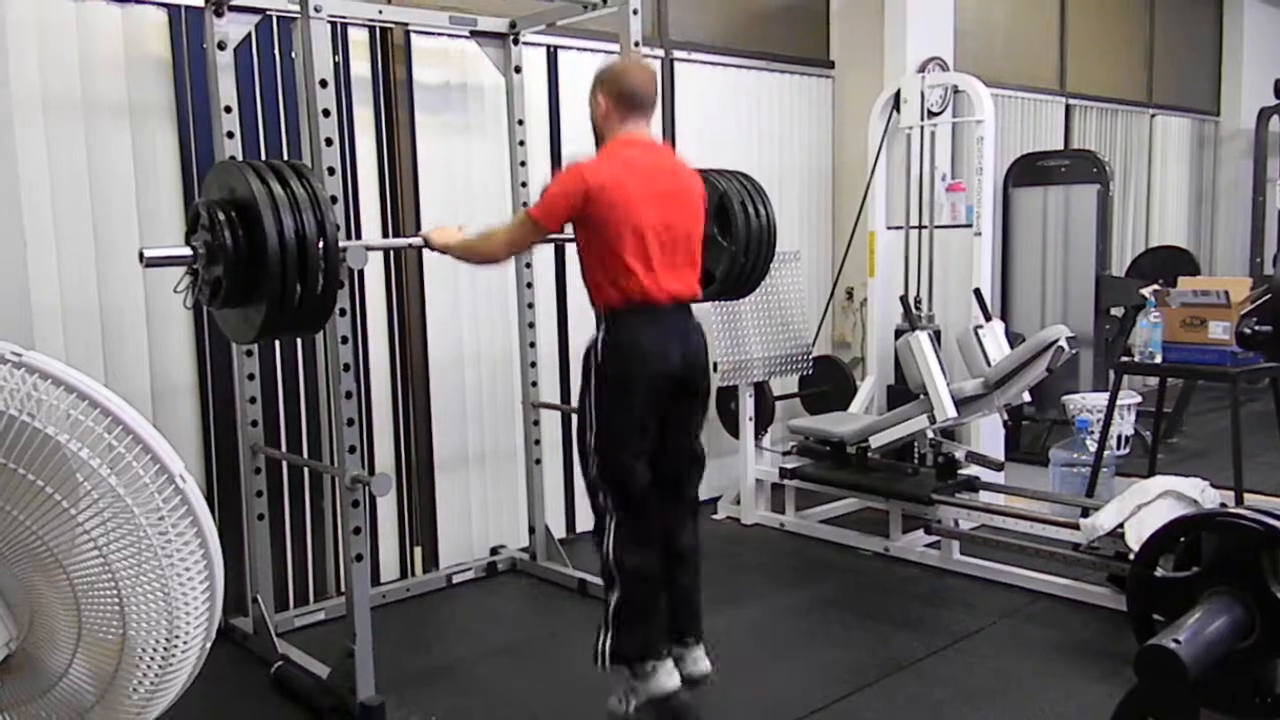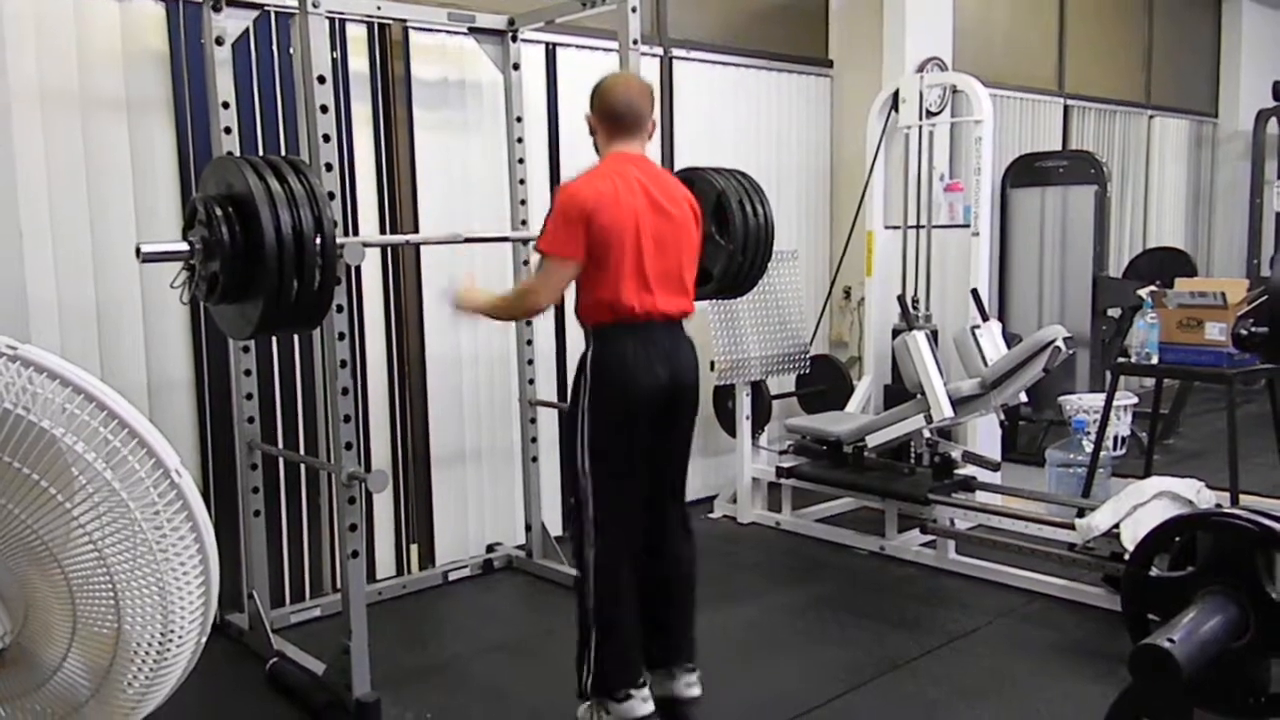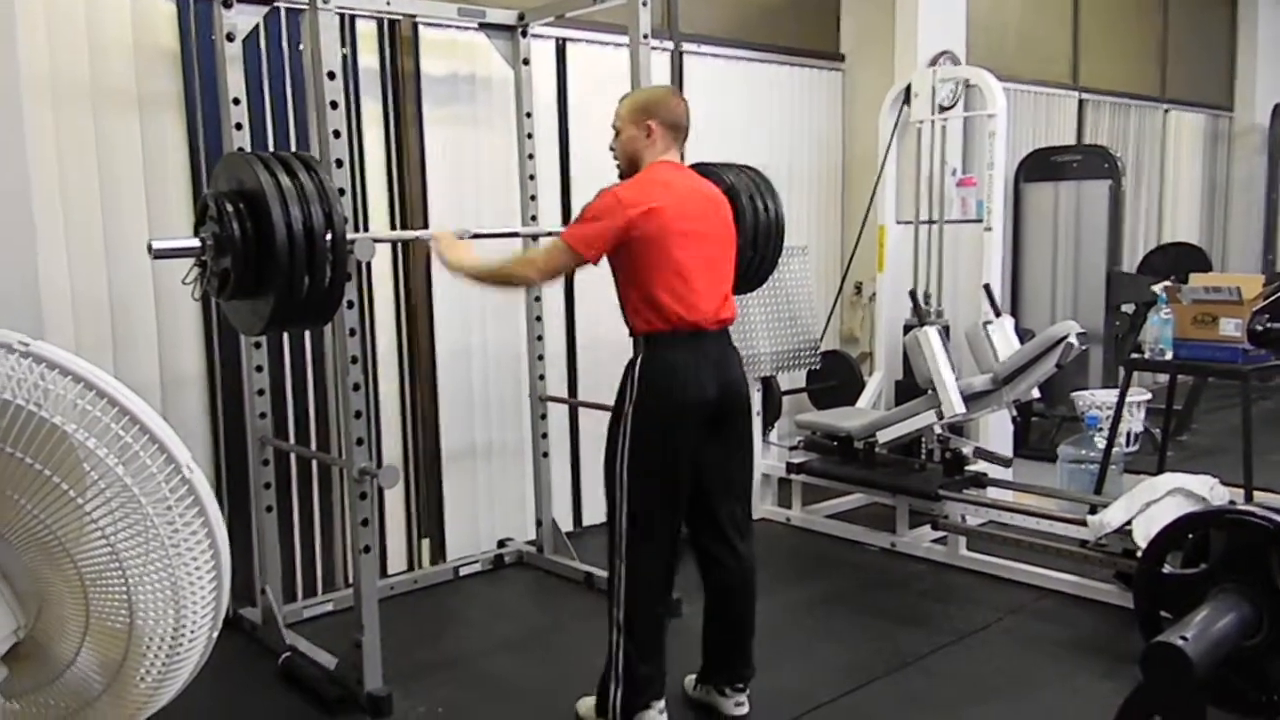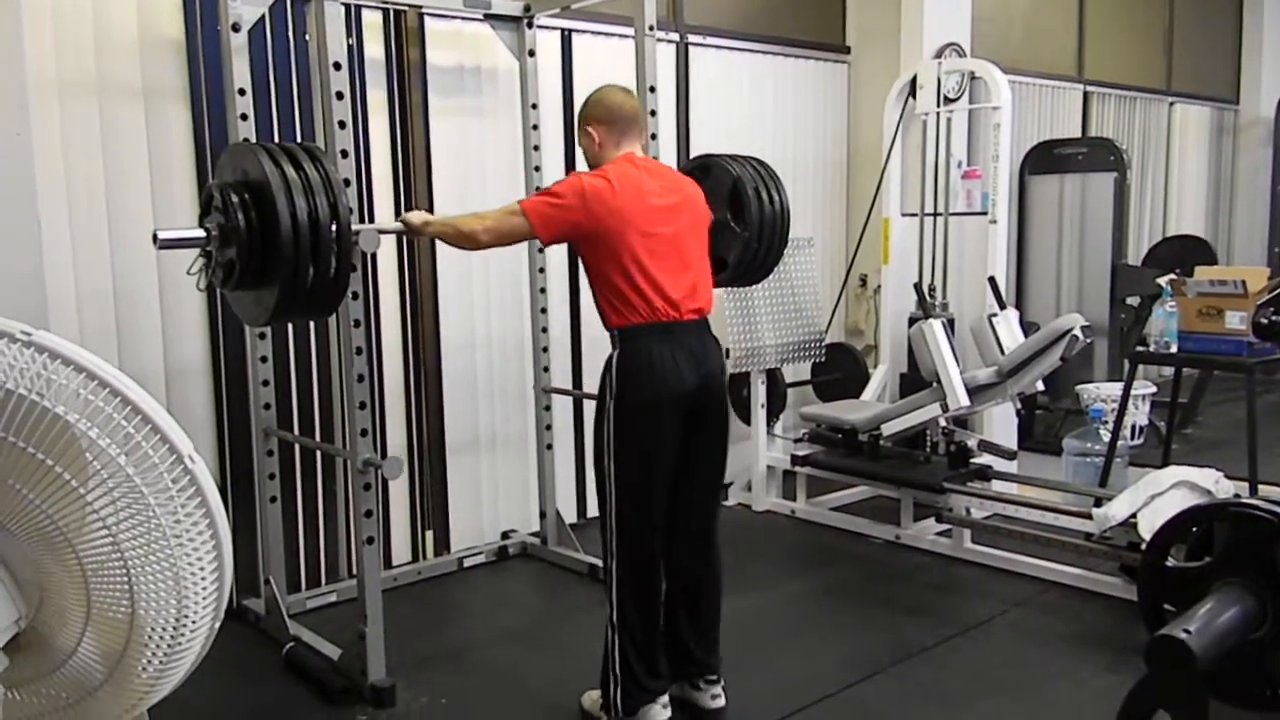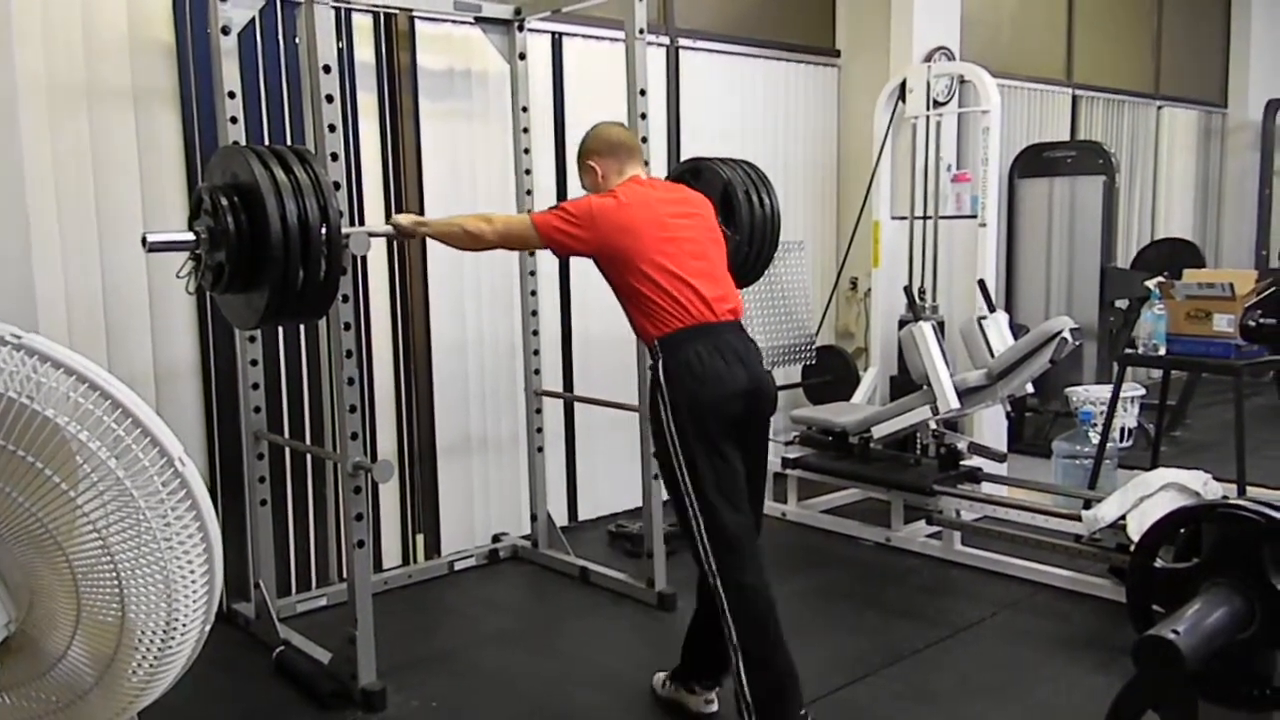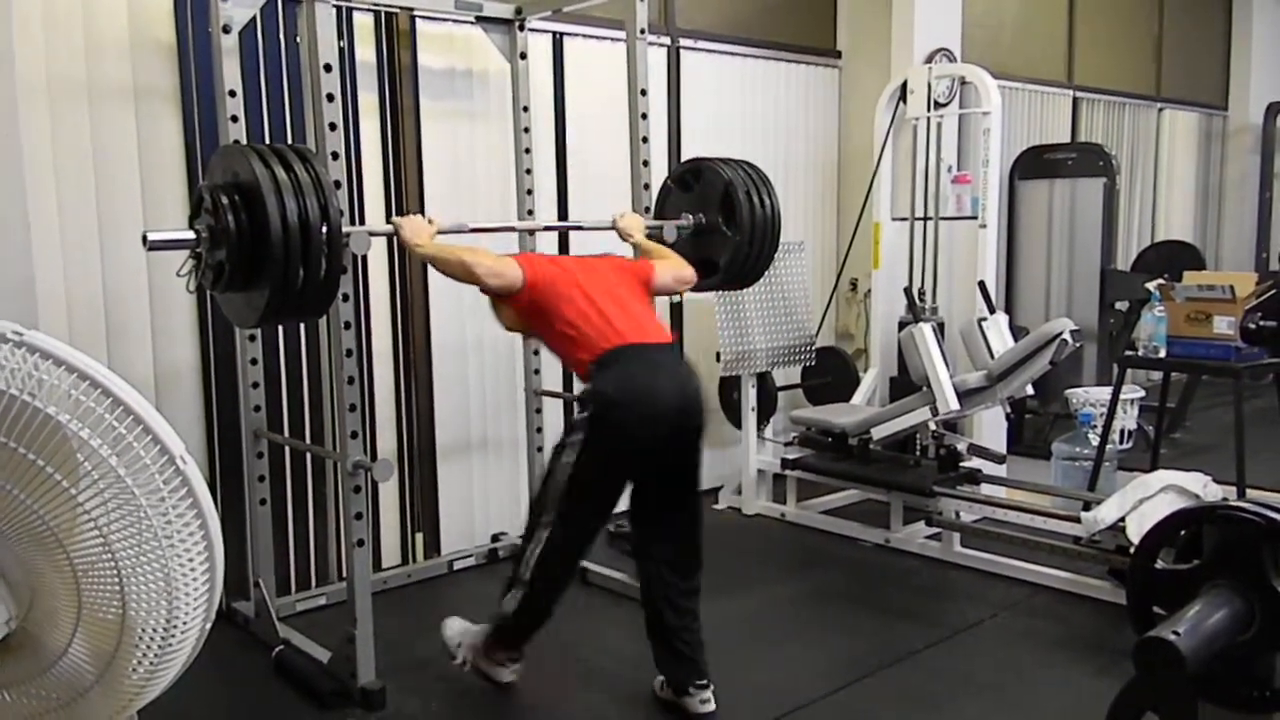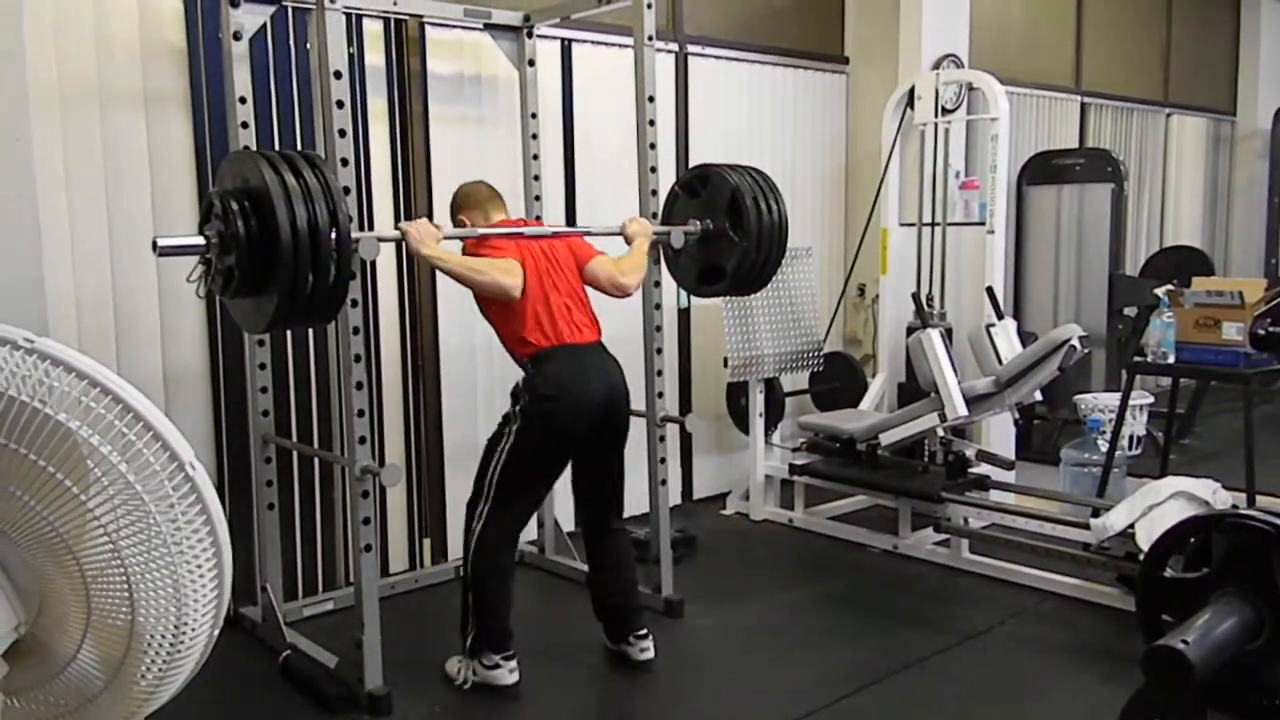
dt=0.7s
person 1, frame 1
left shoulder: (589, 176)
right shoulder: (689, 179)
left elbow: (504, 244)
left wrist: (449, 243)
left hip: (629, 346)
right hip: (687, 342)
left knee: (624, 505)
right knee: (673, 505)
left ankle: (647, 662)
right ankle: (684, 642)
person 1, frame 2
left shoulder: (582, 194)
right shoulder: (682, 196)
left elbow: (541, 296)
left wrist: (478, 303)
left hip: (617, 359)
right hip: (677, 354)
left knee: (607, 530)
right knee: (665, 518)
right ankle: (676, 665)
person 1, frame 3
left shoulder: (628, 199)
right shoulder: (714, 199)
left elbow: (538, 268)
left wrist: (463, 261)
left hip: (665, 371)
right hip: (724, 365)
left knee: (644, 542)
right knee: (726, 533)
person 1, frame 4
left shoulder: (589, 193)
right shoulder: (688, 191)
left elbow: (483, 232)
left wrist: (426, 224)
left hip: (646, 364)
right hip: (704, 355)
left knee: (634, 535)
right knee: (695, 531)
person 1, frame 5
left shoulder: (600, 213)
right shoulder: (695, 201)
left elbow: (489, 232)
left wrist: (419, 224)
left hip: (692, 374)
right hip: (746, 362)
left knee: (727, 552)
right knee: (732, 539)
person 1, frame 6
left shoulder: (528, 278)
right shoulder: (607, 265)
left elbow: (487, 272)
right elbow: (684, 275)
left wrist: (419, 241)
right wrist: (639, 236)
left hip: (624, 392)
right hip: (681, 384)
left knee: (560, 528)
right knee: (671, 541)
left ankle: (498, 650)
person 1, frame 7
left shoulder: (485, 246)
right shoulder: (562, 237)
left elbow: (508, 285)
right elbow: (624, 282)
left wrist: (430, 250)
right wrist: (641, 239)
left hip: (557, 386)
right hip: (608, 377)
left knee: (493, 518)
right knee: (603, 515)
left ankle: (492, 655)
right ankle: (631, 633)
